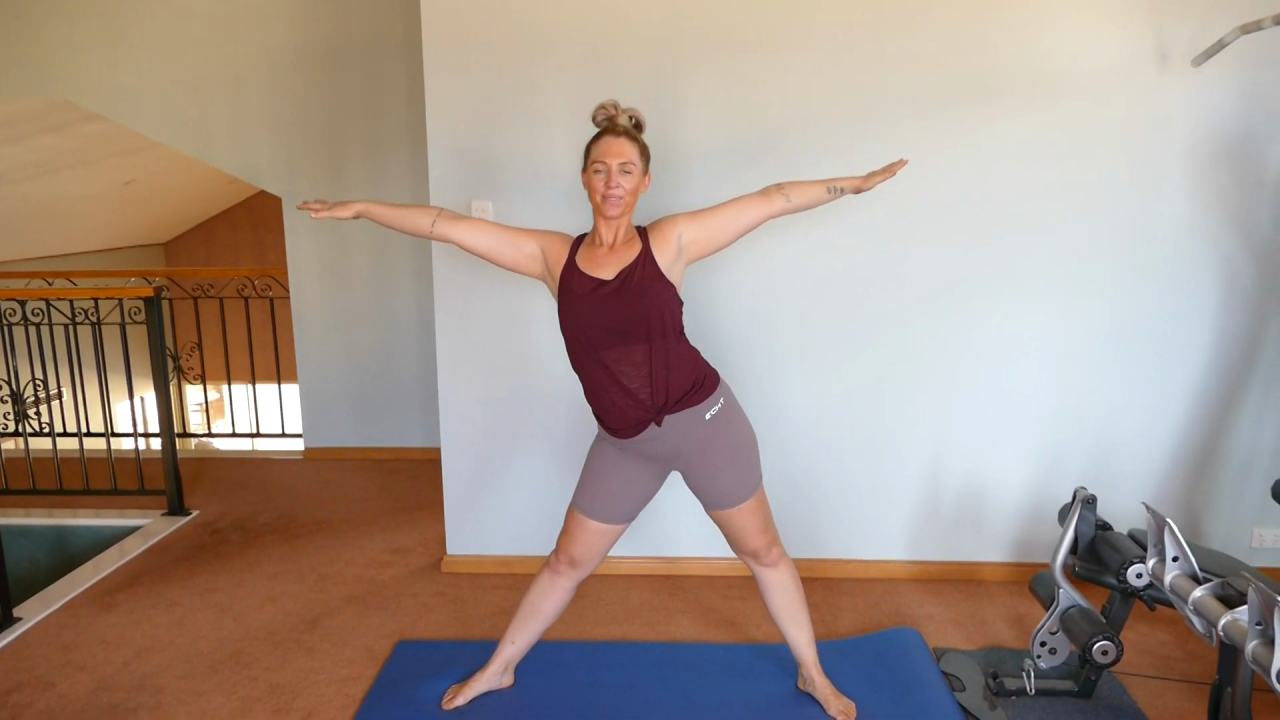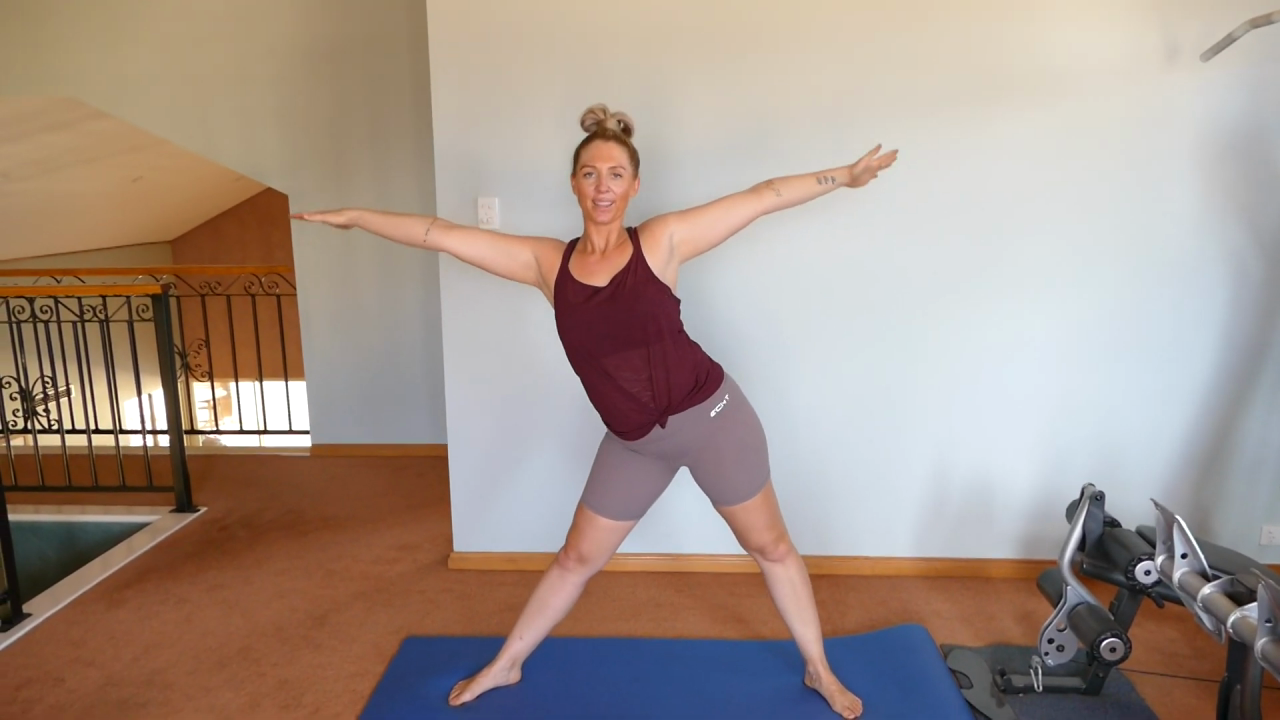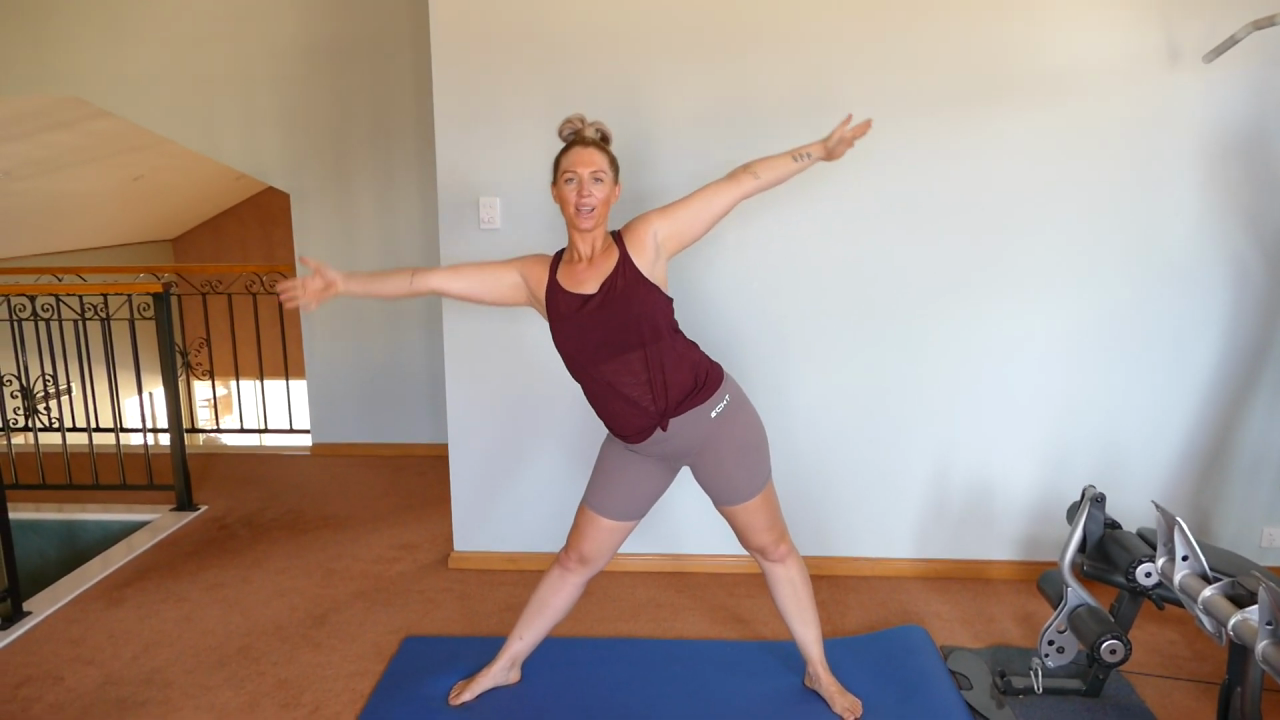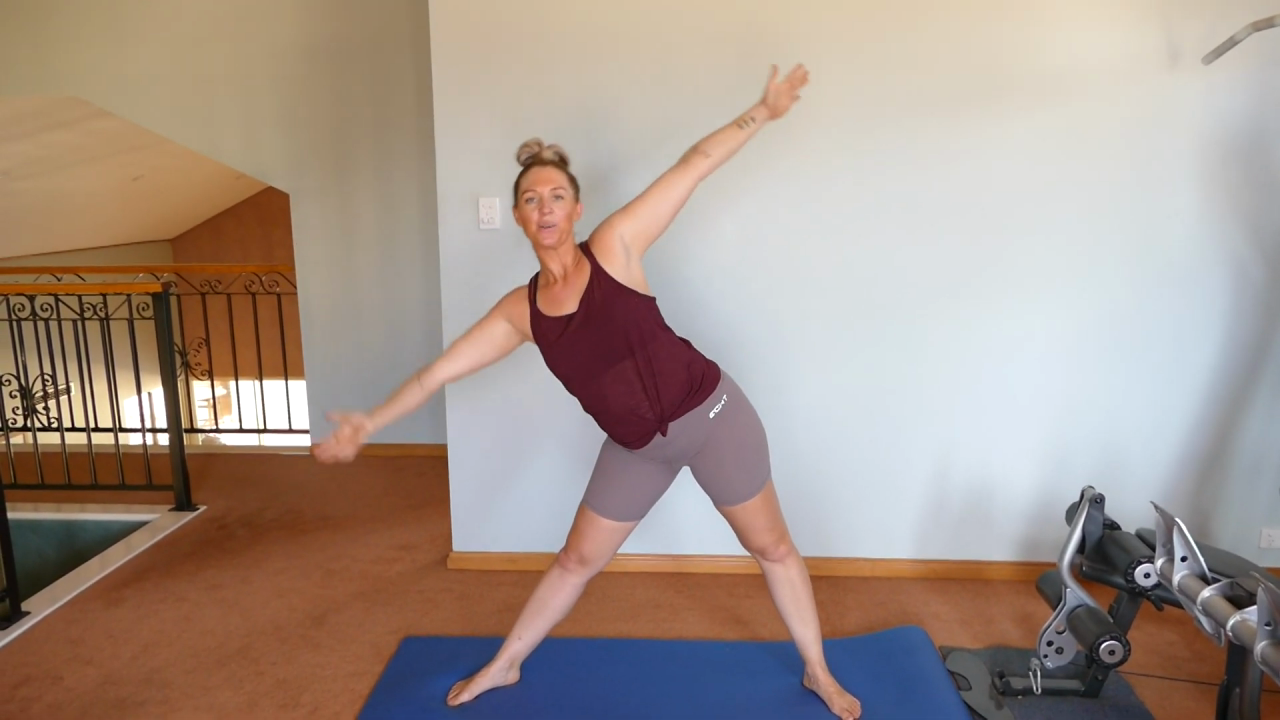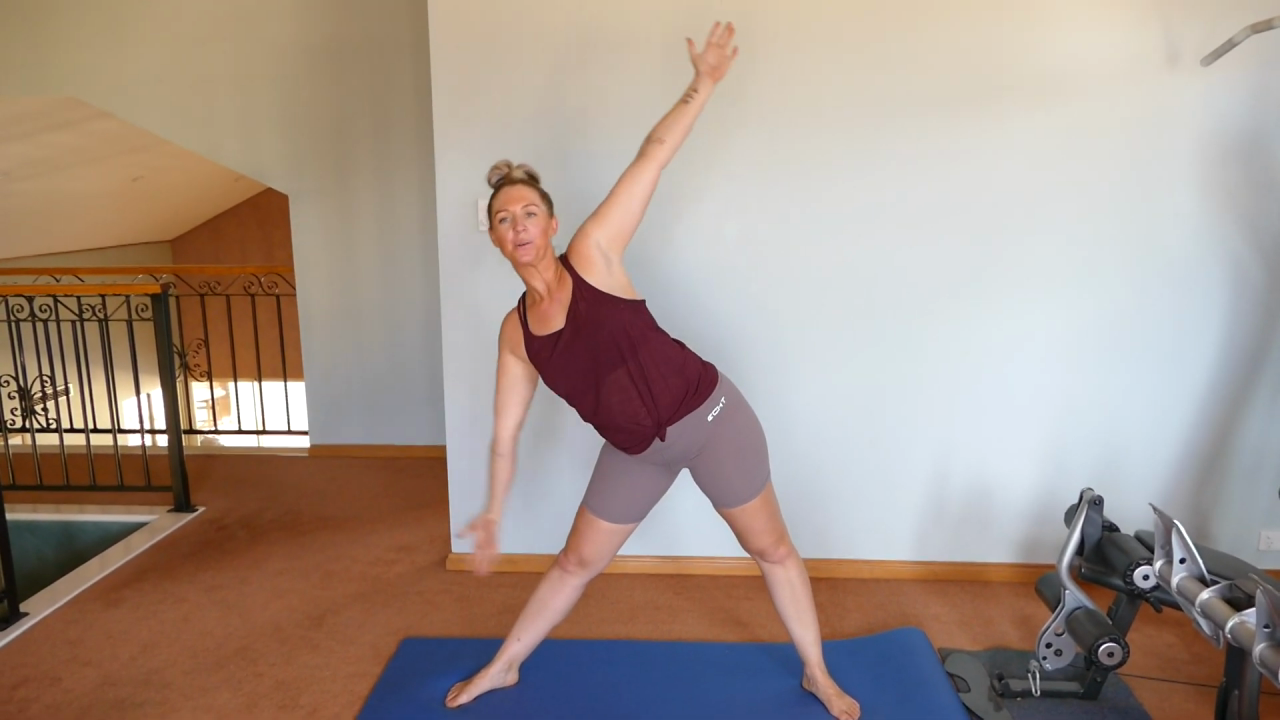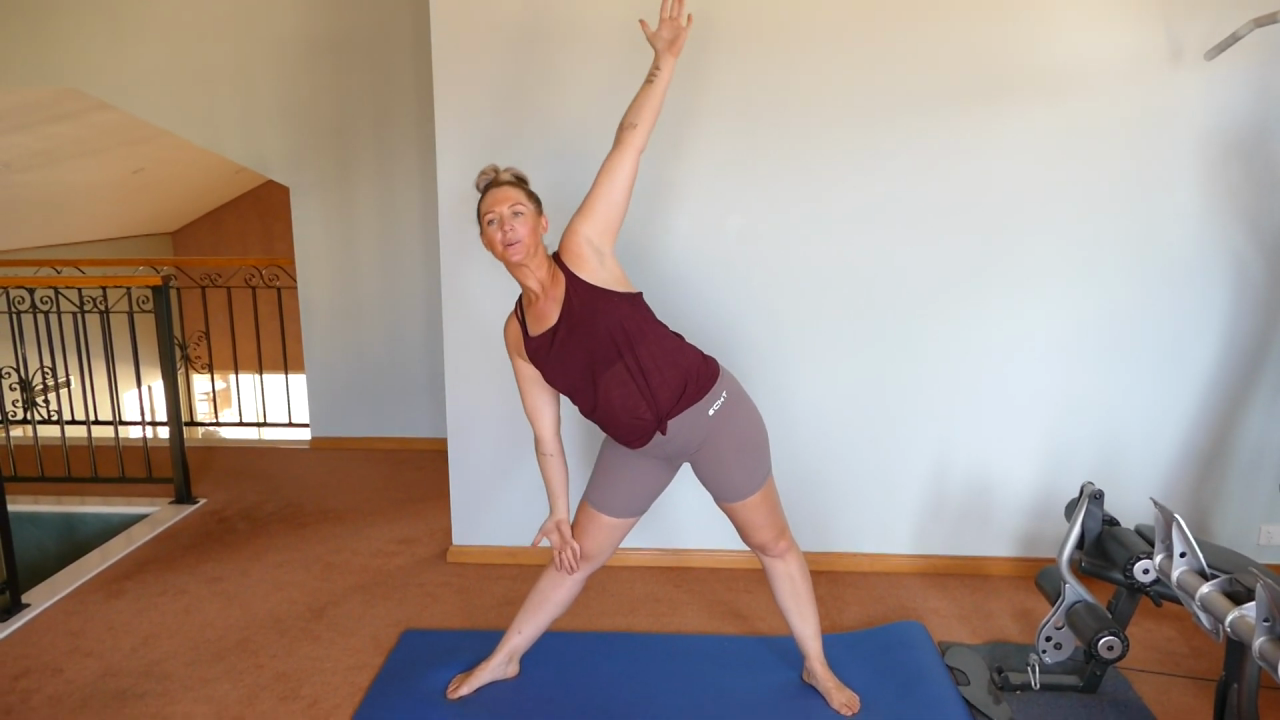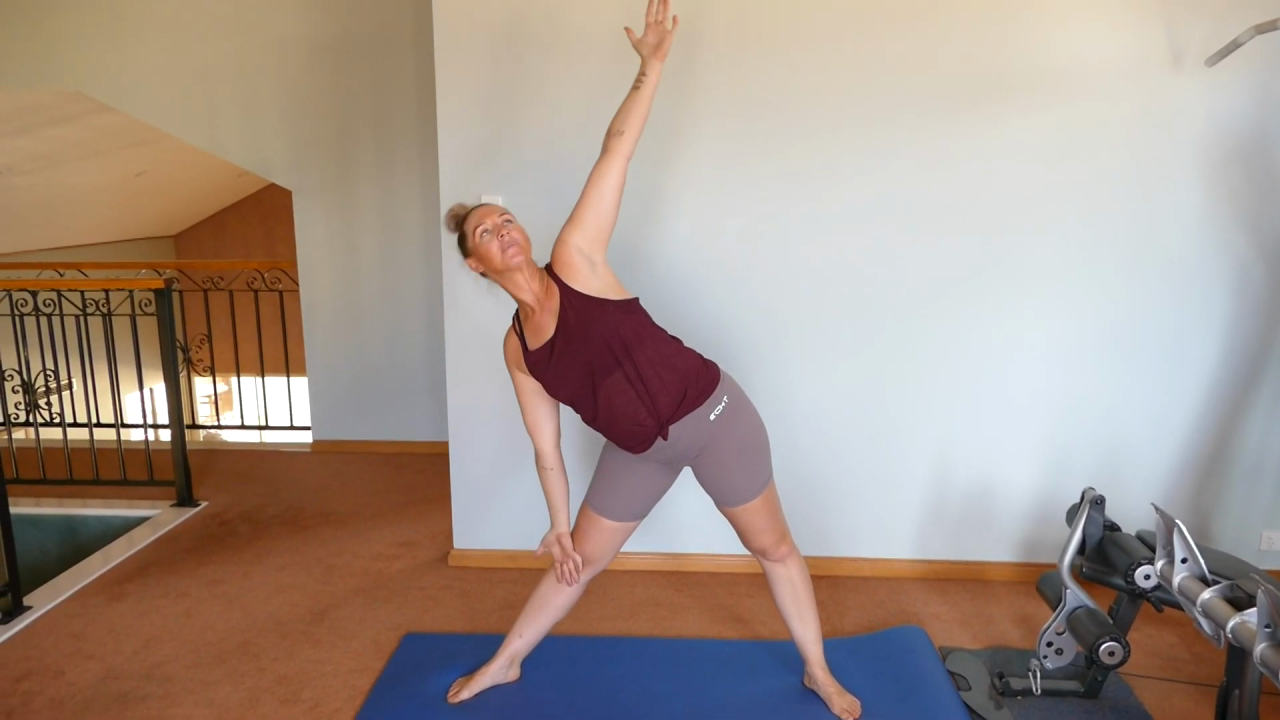
dt=0.3s
person 1, frame 1
left shoulder: (669, 241)
right shoulder: (554, 256)
left elbow: (771, 200)
right elbow: (448, 225)
left wrist: (852, 183)
right wrist: (360, 207)
left hip: (704, 421)
right hip: (624, 443)
left knee: (763, 551)
right knee: (568, 561)
right ankle: (497, 669)
person 1, frame 2
left shoulder: (660, 241)
right shoulder: (548, 262)
left elbow: (761, 197)
right elbow: (442, 234)
left wrist: (843, 175)
right wrist: (353, 216)
left hip: (710, 417)
right hip: (633, 441)
left knee: (770, 546)
right knee: (577, 557)
left ankle: (819, 669)
right ankle: (506, 665)
person 1, frame 3
left shoulder: (643, 242)
right shoulder: (538, 280)
left elbow: (738, 184)
right elbow: (434, 281)
left wrist: (814, 151)
right wrist: (344, 283)
left hip: (711, 416)
right hip: (636, 443)
left knee: (772, 546)
right knee: (577, 559)
left ankle: (819, 671)
right ankle: (504, 665)
person 1, frame 4
left shoulder: (613, 246)
right shoulder: (520, 310)
left elbow: (690, 167)
right elbow: (440, 369)
left wrist: (760, 113)
right wrist: (371, 422)
left hip: (709, 415)
right hip: (637, 447)
left knee: (772, 547)
right knee: (578, 559)
right ankle: (504, 665)
person 1, frame 5
left shoulder: (592, 255)
right shoulder: (515, 334)
left elbow: (651, 160)
right elbow: (507, 429)
left wrist: (702, 85)
right wrist: (492, 512)
left hip: (707, 417)
right hip: (635, 450)
left knee: (771, 548)
right knee: (576, 561)
person 1, frame 6
left shoulder: (584, 250)
right shoulder: (517, 332)
left elbow: (629, 142)
right elbow: (546, 434)
left wrist: (664, 60)
right wrist: (558, 513)
left hip: (708, 410)
right hip: (637, 444)
left knee: (772, 543)
right knee: (577, 555)
right ankle: (504, 659)
person 1, frame 7
left shoulder: (574, 259)
right shoulder: (517, 350)
left elbow: (616, 150)
right elbow: (547, 447)
left wrist: (652, 63)
right wrist: (559, 524)
left hip: (709, 415)
right hip: (640, 449)
left knee: (773, 547)
right knee: (579, 559)
